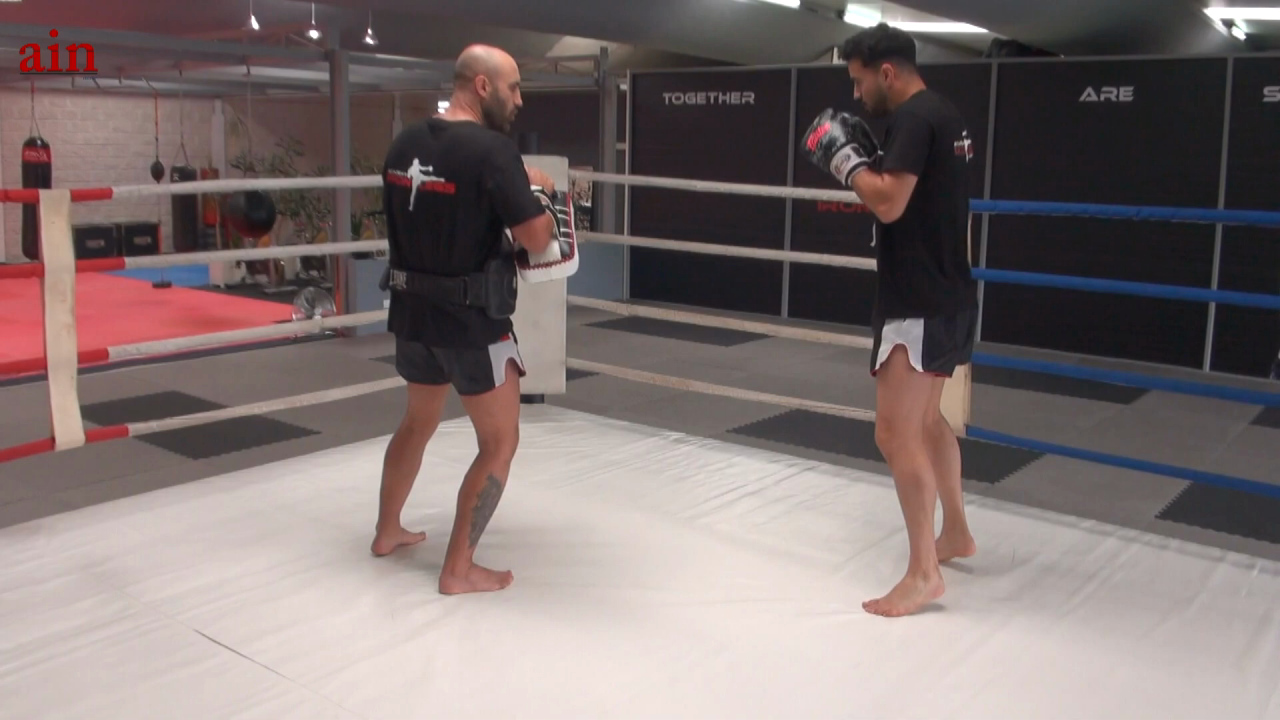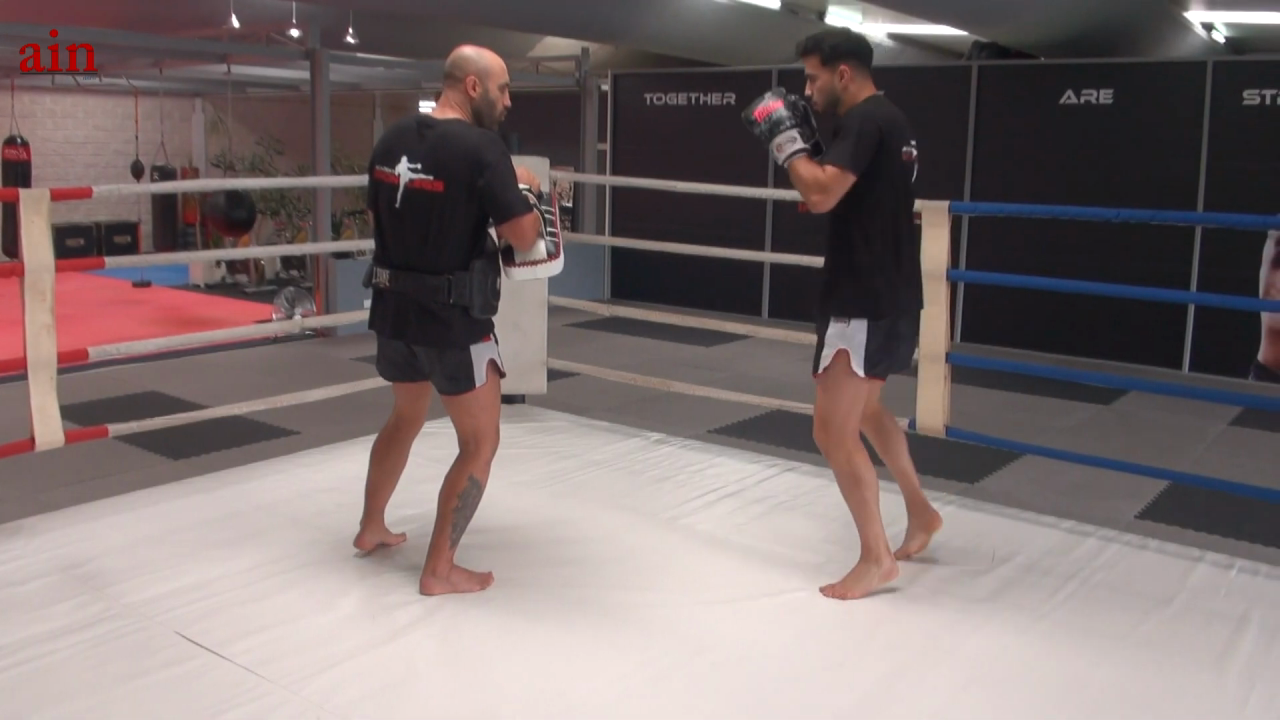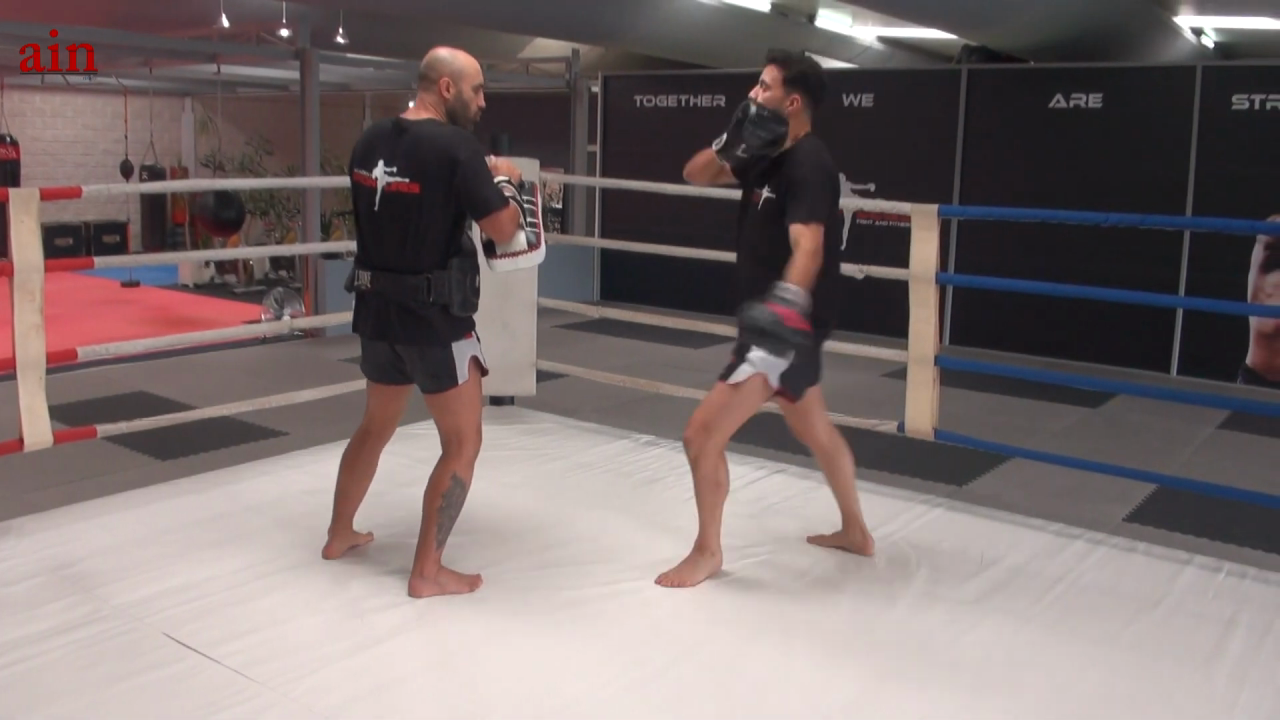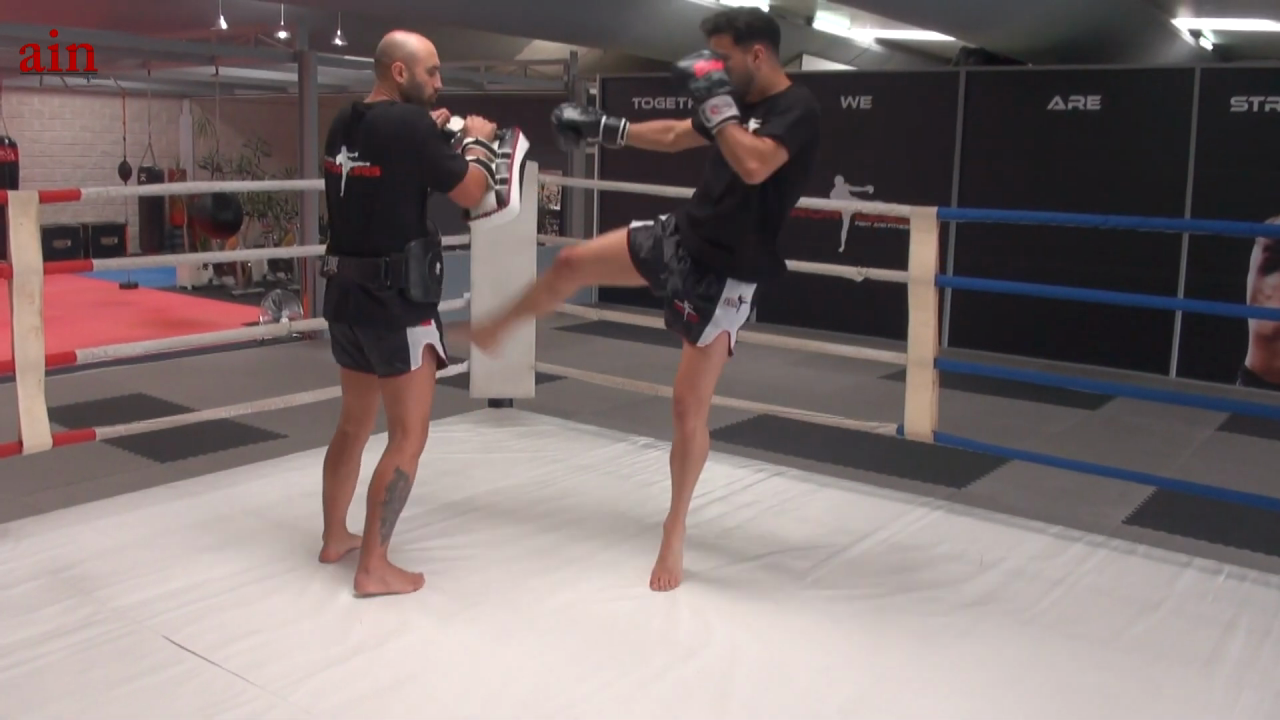
dt=0.4s
person 1, frame 1
left shoulder: (914, 118)
right shoulder: (943, 116)
left elbow: (888, 205)
left wrist: (842, 157)
right wrist: (863, 150)
left hip: (918, 303)
right hip: (945, 296)
left knee: (896, 435)
right knee: (925, 418)
left ankle: (923, 573)
right ankle: (956, 532)
person 1, frame 2
left shoulder: (865, 121)
right shoulder: (887, 121)
left elbow: (820, 195)
left wrist: (783, 138)
right wrist: (803, 141)
left hip: (864, 304)
right hip: (890, 298)
left knee: (834, 434)
right knee: (866, 412)
left ankle: (876, 558)
right ankle: (918, 510)
person 1, frame 3
left shoulder: (808, 167)
right shoulder: (763, 149)
left elbow: (807, 246)
right elbow: (696, 173)
left wrist: (784, 303)
right wrist: (735, 139)
left hip: (789, 325)
right hip: (784, 322)
left knee: (703, 433)
right knee: (812, 426)
left ankle: (706, 549)
right ankle: (855, 529)
person 1, frame 4
left shoulder: (800, 110)
right shoulder: (739, 102)
left elbow: (754, 167)
right elbow: (671, 133)
left wrist: (718, 99)
right wrist: (602, 125)
left hip: (726, 275)
right hip: (679, 236)
left knee: (690, 408)
right knee: (572, 260)
left ankle: (673, 533)
right ankle: (495, 329)
person 2, frame 1
left shoulder: (406, 142)
right shoulder: (491, 148)
right elbow: (536, 238)
right wrist: (537, 188)
left hip: (412, 310)
right hip: (471, 320)
left knee: (418, 421)
right knee: (499, 443)
left ankle: (388, 530)
right ankle: (458, 569)
person 2, frame 2
left shoulder: (392, 139)
right shoulder: (480, 147)
right elbow: (524, 236)
right wrist: (524, 188)
left hip: (394, 307)
right hip: (452, 317)
left knee: (405, 418)
right knee: (480, 444)
left ankle: (372, 526)
right ankle: (439, 569)
person 2, frame 3
left shoulder: (371, 141)
right shoulder: (455, 146)
right elbow: (503, 229)
right wrist: (502, 178)
left hip: (378, 309)
right hip: (434, 317)
left knee: (376, 427)
right knee: (462, 443)
left ankle: (339, 533)
right ankle: (427, 570)
person 2, frame 4
left shoulder: (342, 126)
right shoulder: (412, 123)
right elbow: (472, 194)
right wrist: (476, 141)
left hip: (347, 294)
right hip: (398, 301)
left knee: (355, 423)
right knee: (408, 436)
left ankle: (336, 537)
right ankle: (374, 567)
